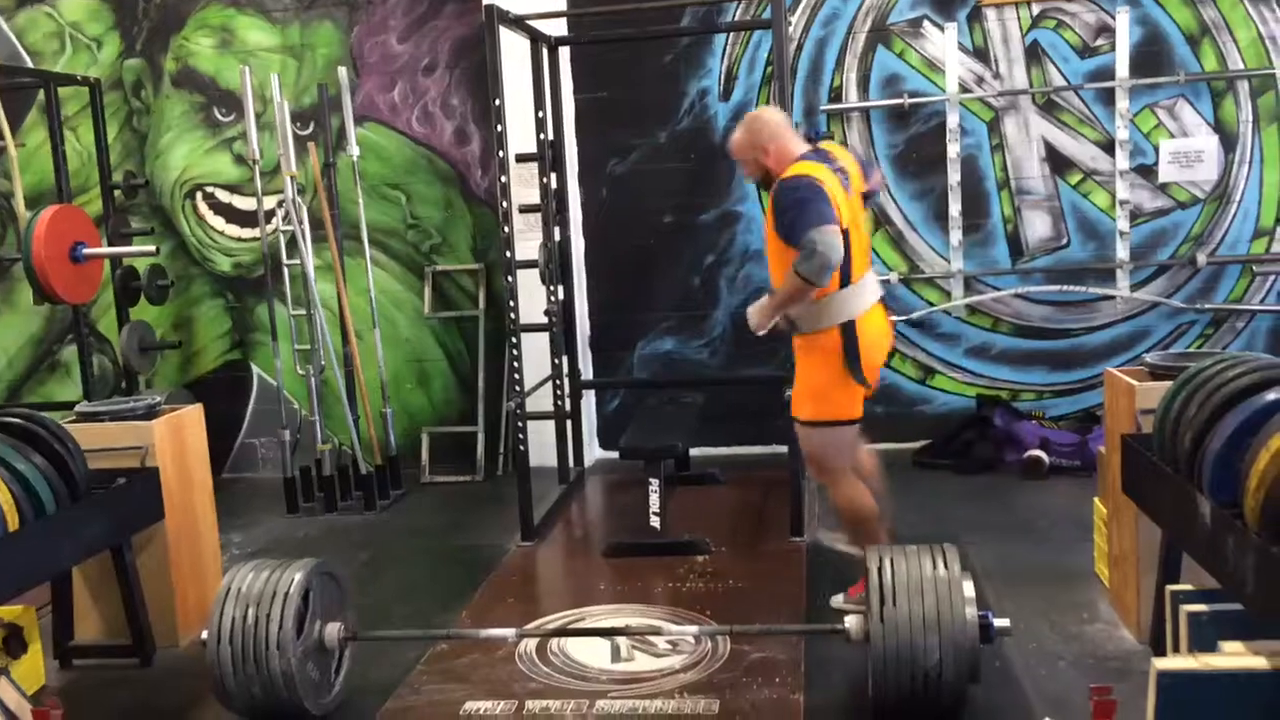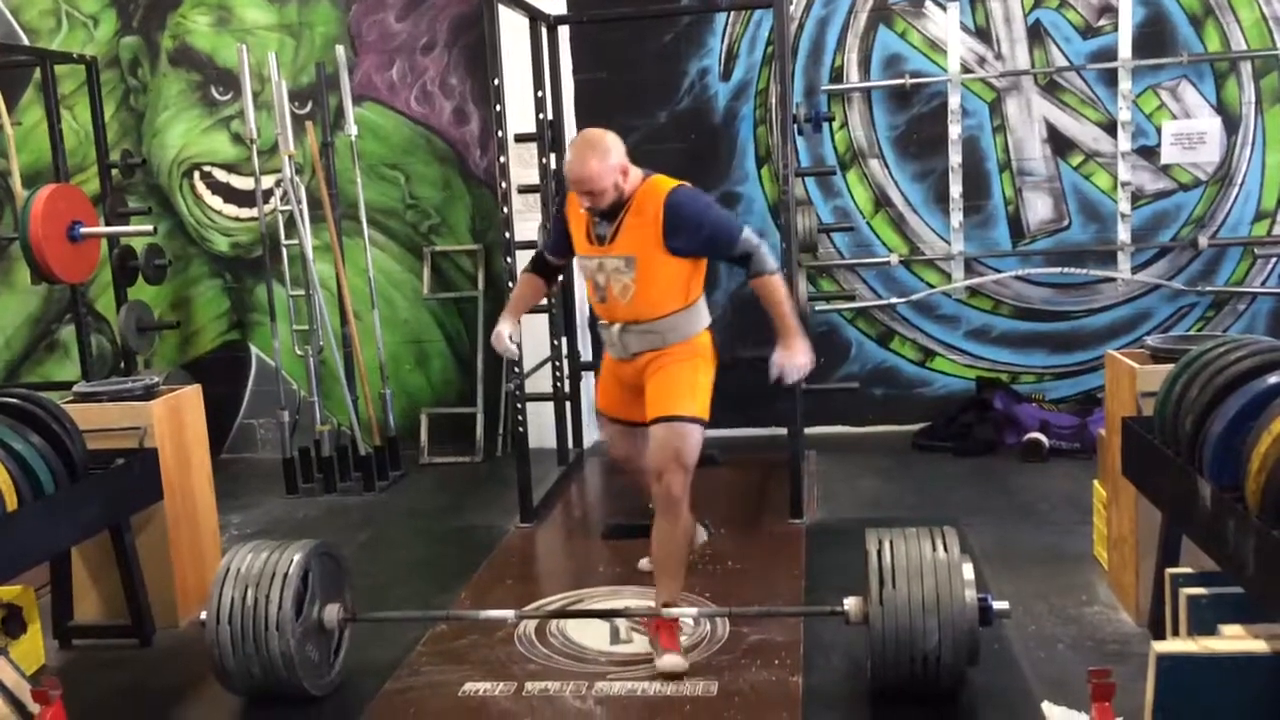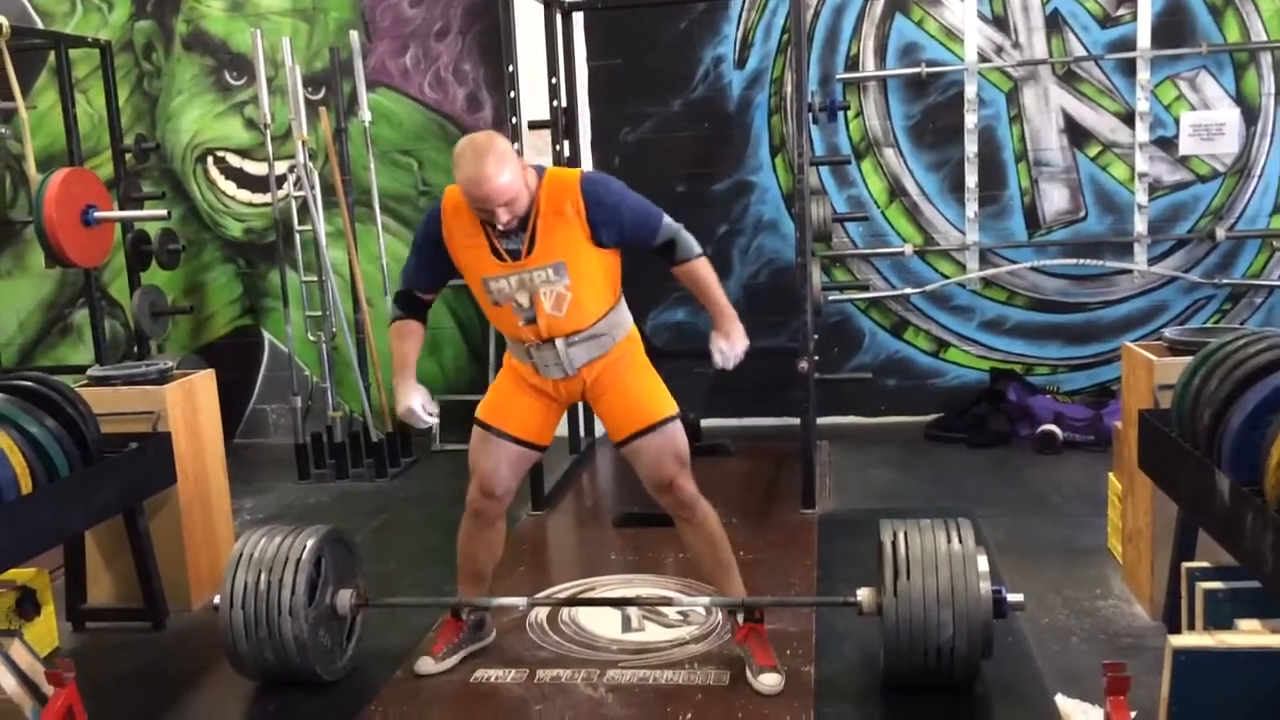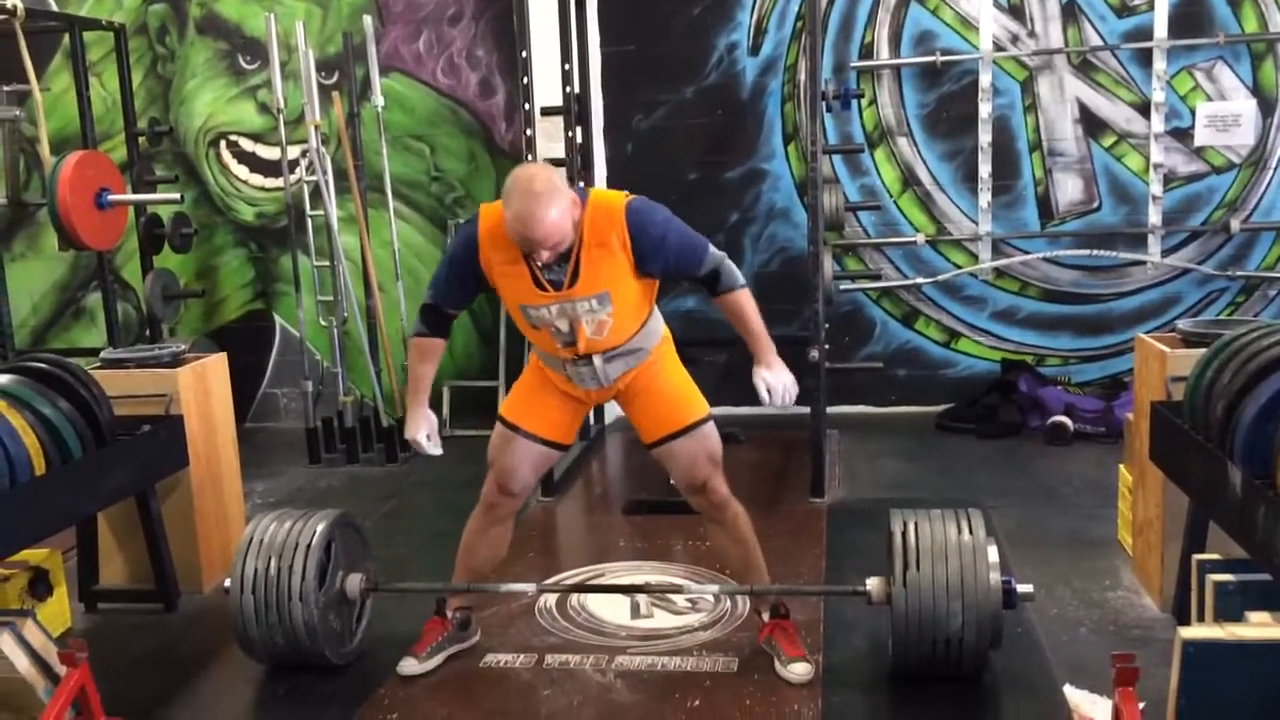
dt=0.7s
person 1, frame 1
left shoulder: (796, 187)
right shoulder: (833, 157)
left elbow: (825, 256)
right elbow: (869, 181)
left wrist: (774, 306)
left hip: (835, 339)
right hip: (864, 323)
left knee: (830, 467)
right knee: (841, 438)
right ankle: (863, 539)
person 1, frame 2
left shoulder: (675, 206)
right shoulder: (573, 206)
left elbow: (755, 255)
right elbow: (545, 264)
left wrist: (791, 336)
right wrist: (510, 316)
left hip: (678, 352)
right hip: (617, 352)
left knee: (668, 481)
right knee: (626, 457)
left ankle: (665, 618)
right ankle: (679, 529)
person 1, frame 3
left shoulder: (585, 195)
right shoulder: (446, 221)
left elbow: (674, 242)
right elbow: (411, 302)
left wrist: (726, 322)
right wrist: (404, 380)
left hip: (609, 355)
right hip: (528, 368)
left knee: (677, 489)
right knee: (484, 497)
left ankle: (748, 624)
right ankle: (468, 620)
person 1, frame 4
left shoulder: (630, 220)
right shoulder: (481, 237)
left elbow: (717, 271)
right elbow: (435, 314)
left wrist: (766, 357)
right wrist: (417, 405)
left hip: (641, 360)
right hip: (555, 370)
left knee: (709, 490)
right knee: (501, 492)
left ankle: (773, 621)
right ankle: (453, 619)
